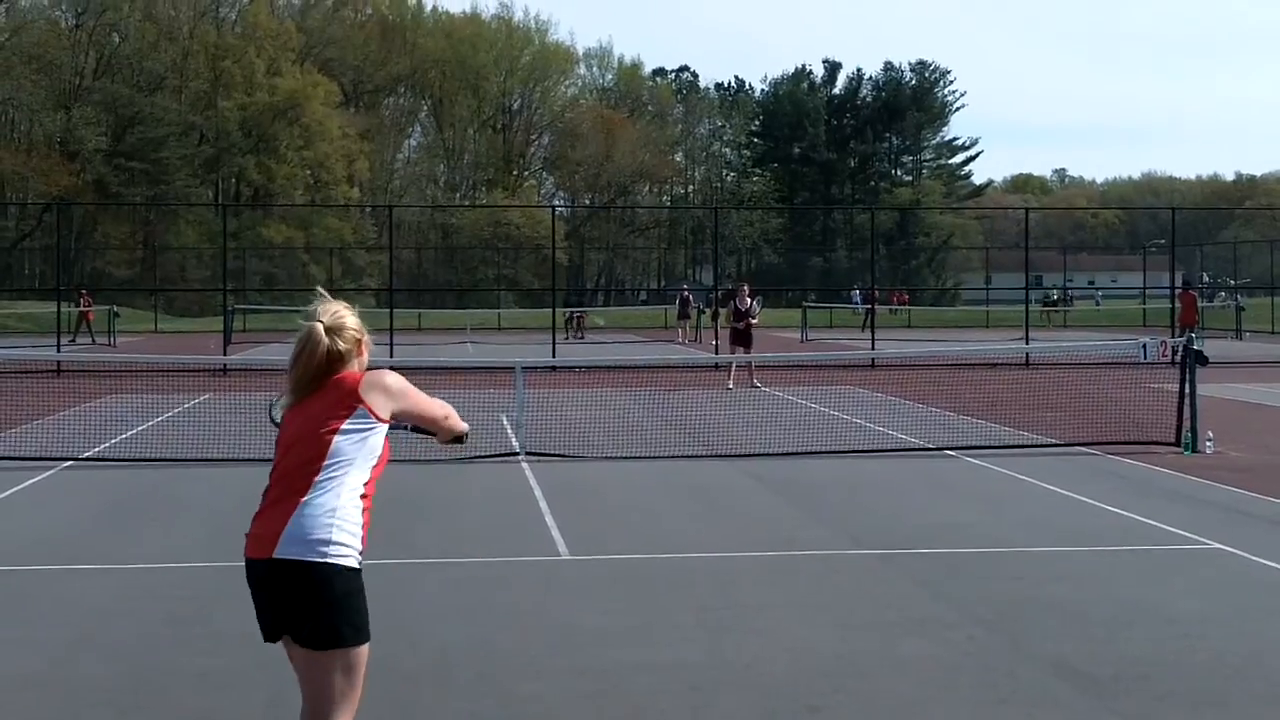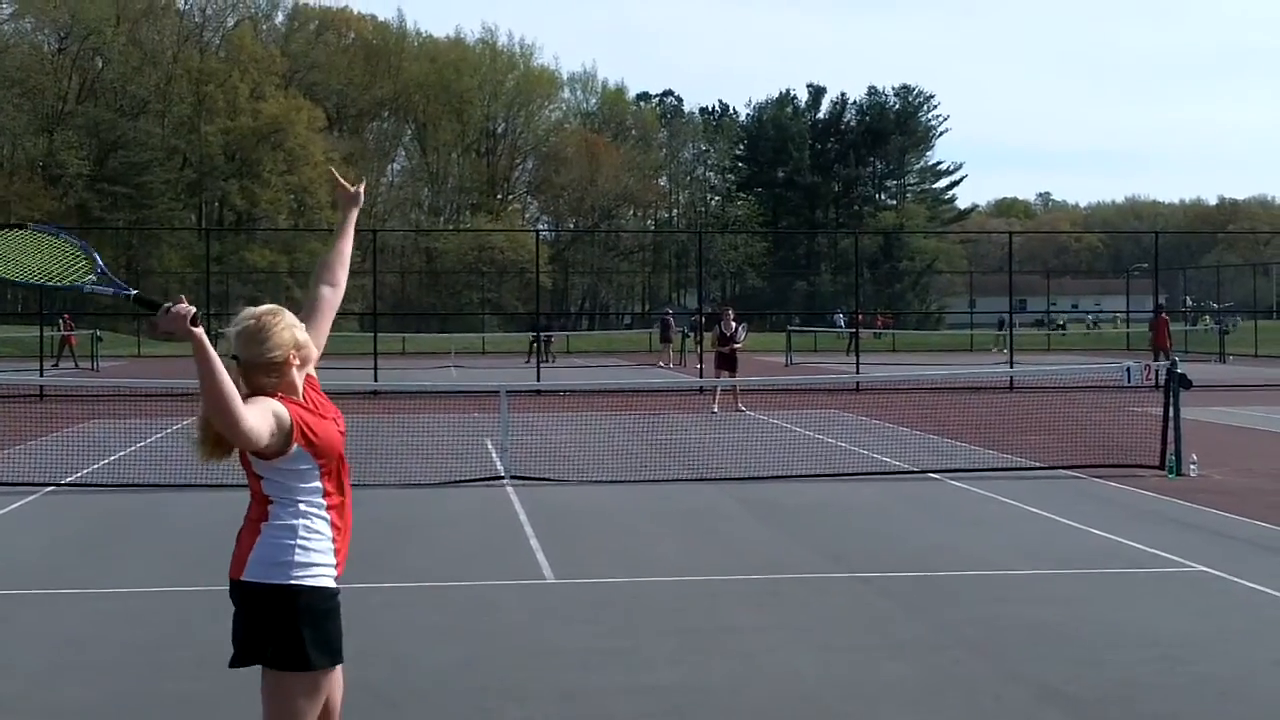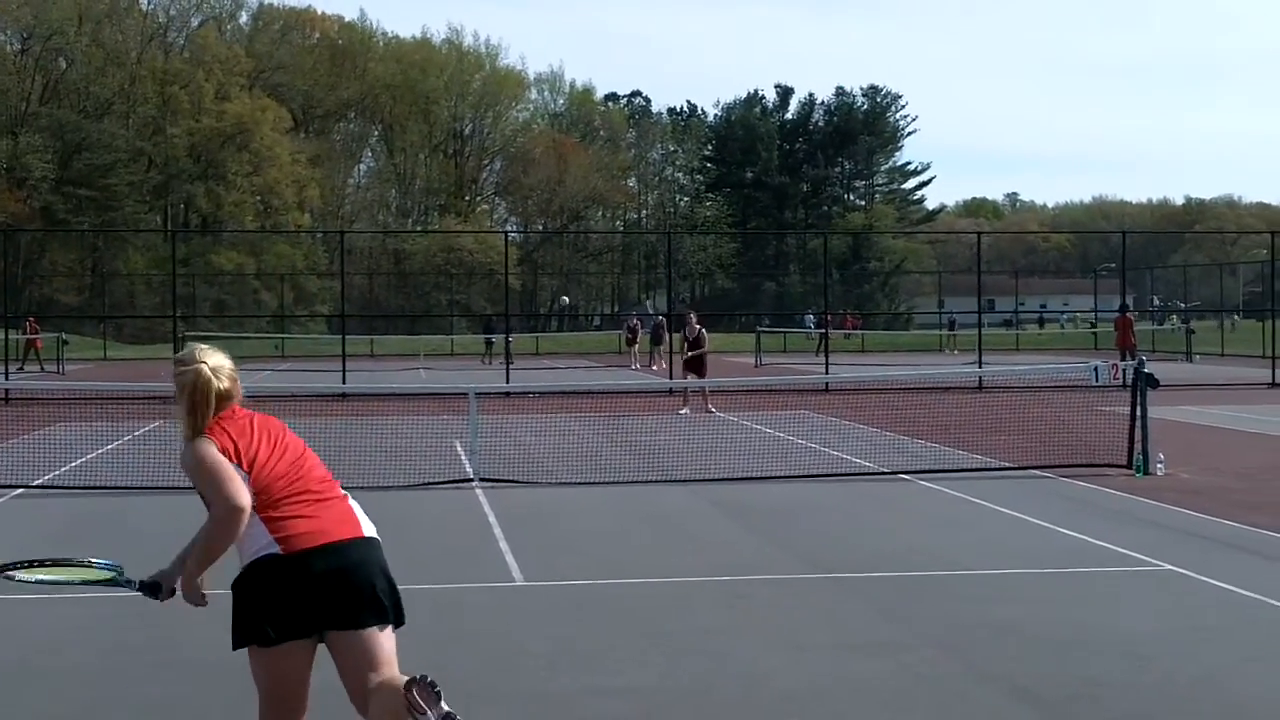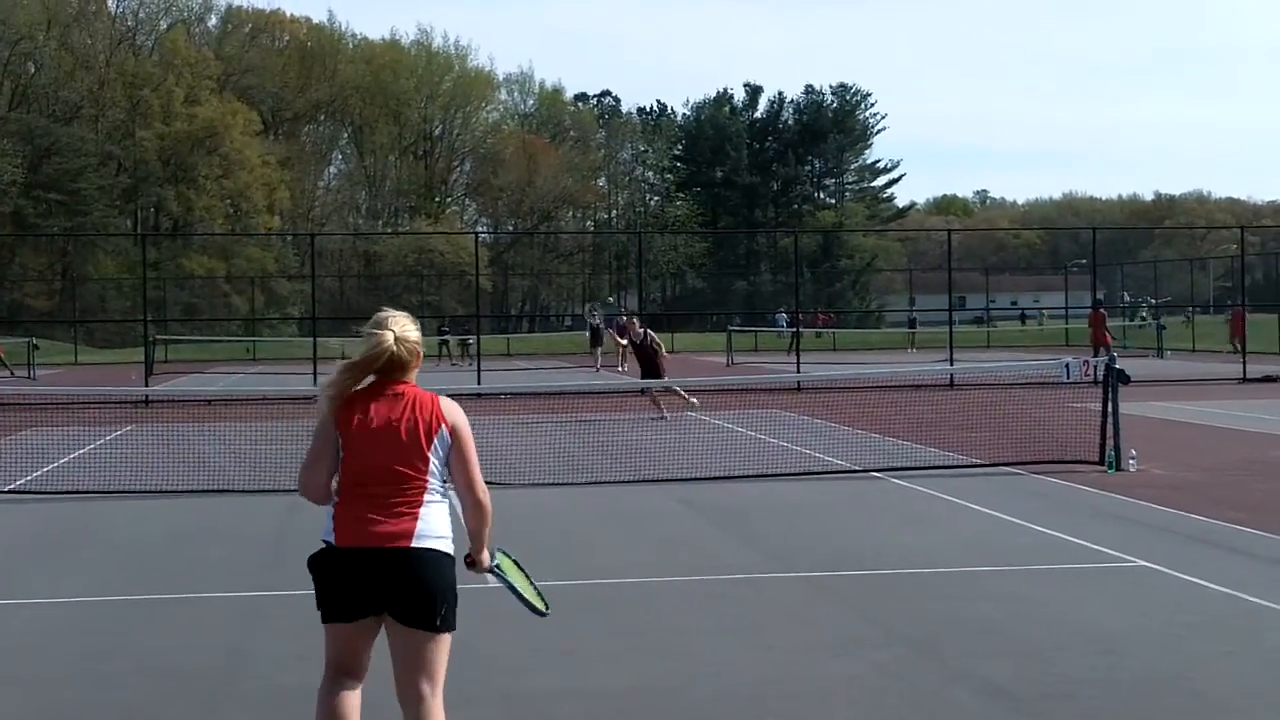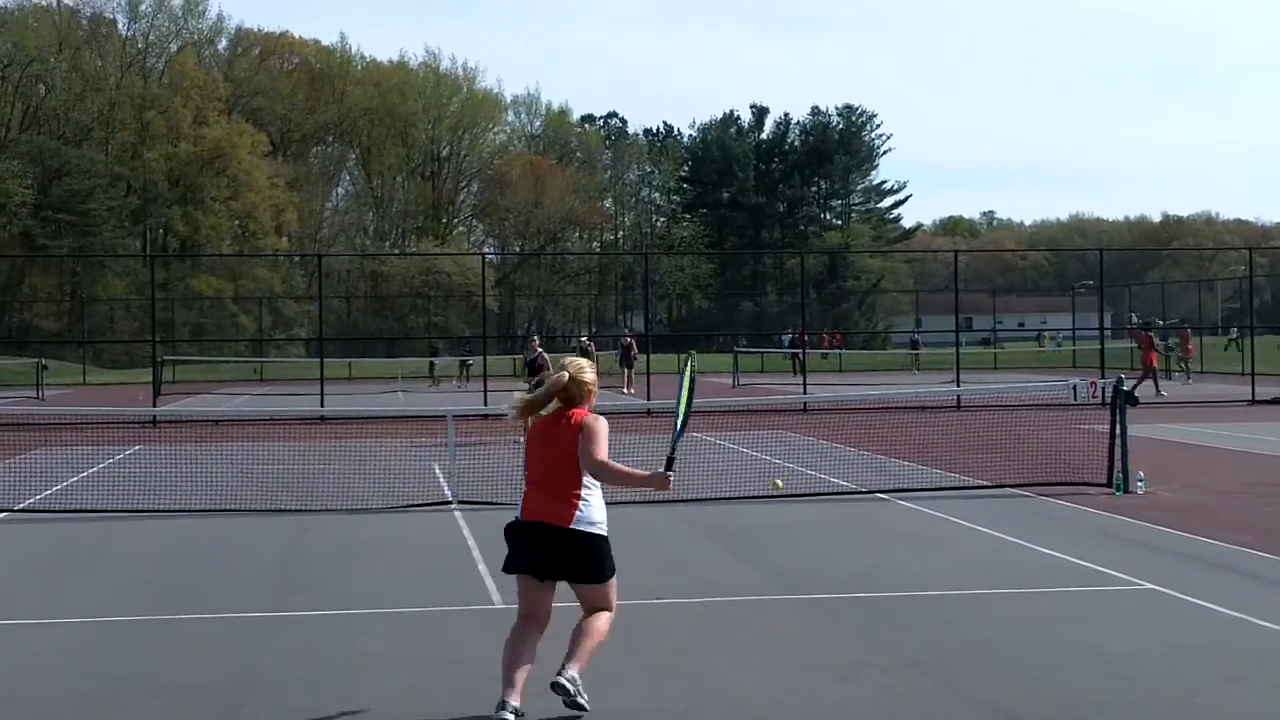
dt=1s
person 1, frame 1
left shoulder: (304, 398)
right shoulder: (378, 384)
right elbow: (446, 419)
right wrist: (455, 427)
left hip: (271, 557)
right hip: (319, 560)
person 1, frame 2
left shoulder: (300, 382)
right shoulder: (270, 411)
left elbow: (329, 288)
right elbow: (241, 428)
left wrist: (349, 214)
right wrist: (199, 347)
left hip: (296, 579)
right hip: (290, 583)
person 1, frame 3
left shoulder: (202, 448)
right shoulder: (269, 425)
left elbow: (234, 507)
left wrist: (191, 572)
right wrist: (181, 565)
left hip: (282, 572)
right hip: (356, 552)
right knee: (382, 690)
person 1, frame 4
left shoulder: (342, 410)
right shoulder: (446, 412)
left elbow: (310, 485)
right elbow: (476, 496)
right wrist: (480, 547)
left hip: (351, 557)
right hip: (421, 558)
left knee: (343, 675)
person 1, frame 5
left shoulder: (536, 425)
right shoulder: (591, 423)
right elbow: (596, 464)
right wrist: (645, 478)
left hip: (529, 529)
right hip: (578, 532)
left knee: (530, 619)
right knee: (601, 609)
right ankle: (569, 673)
